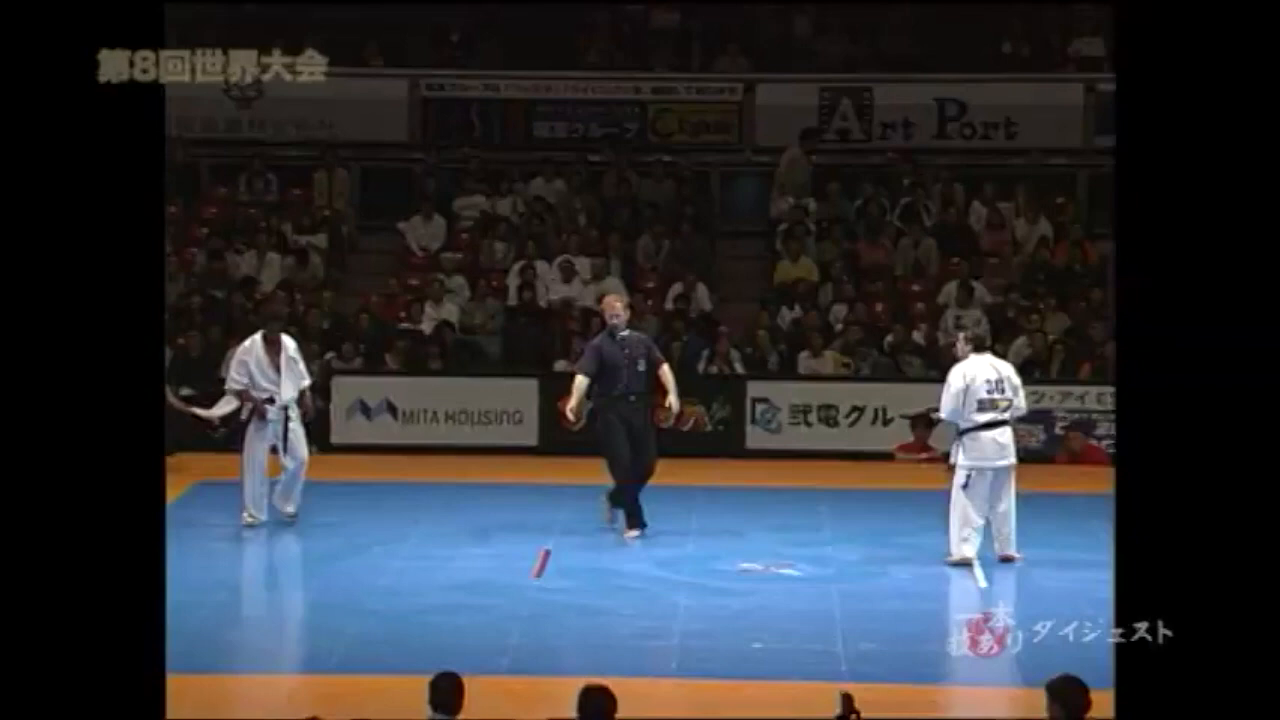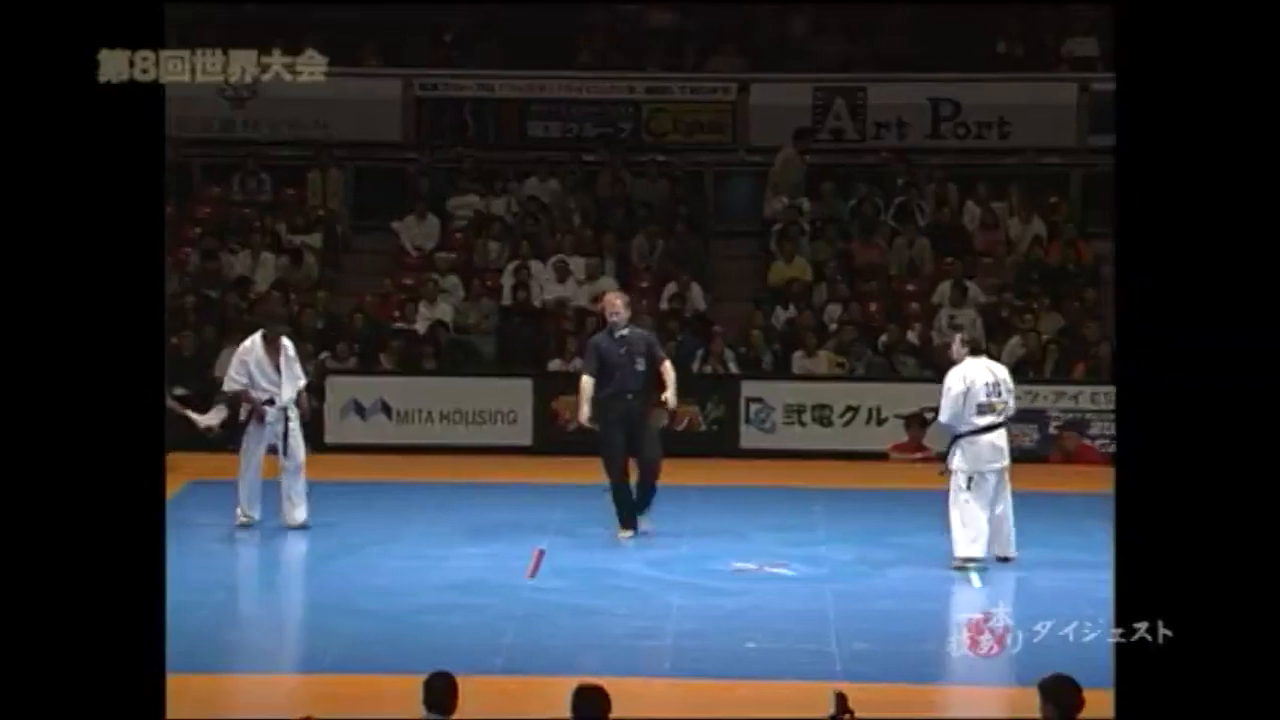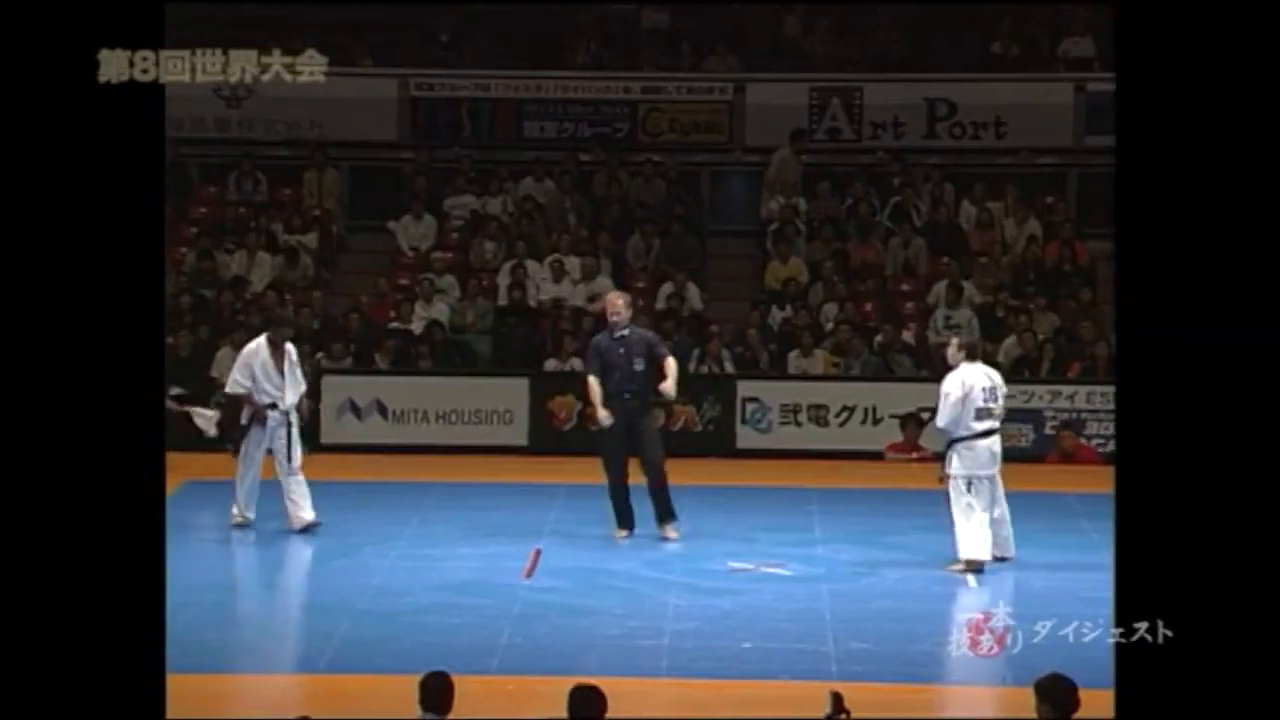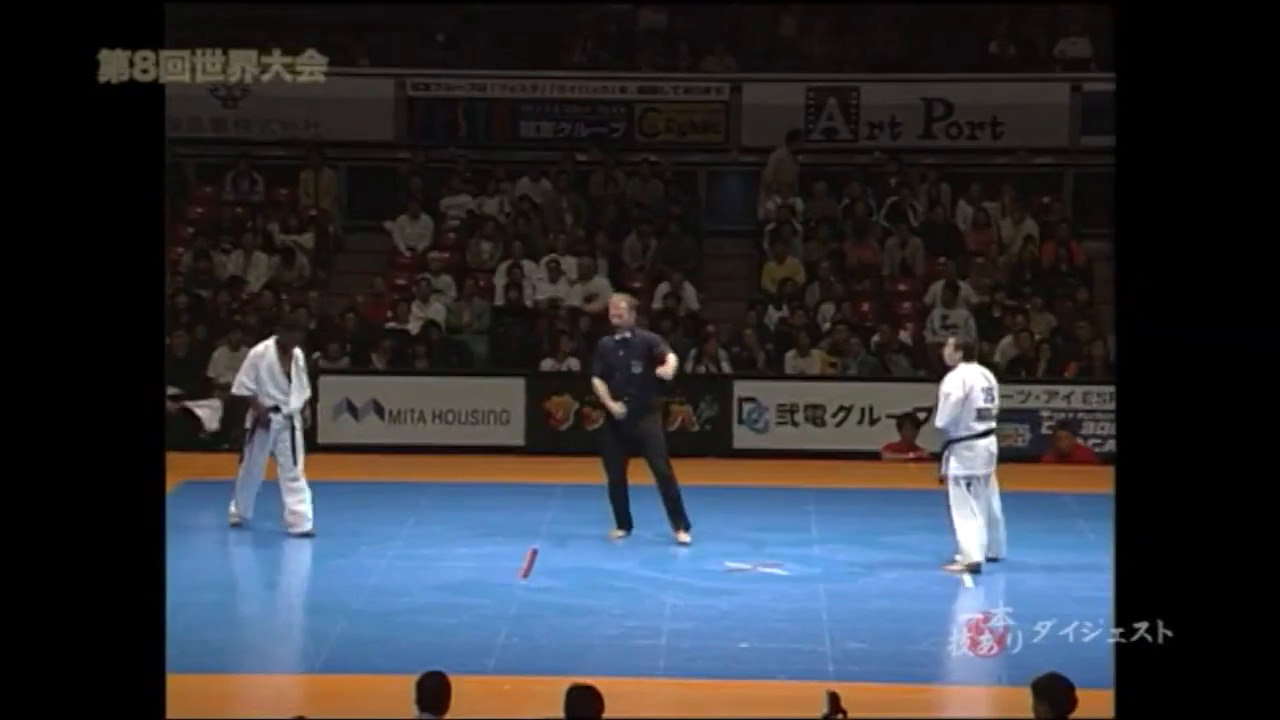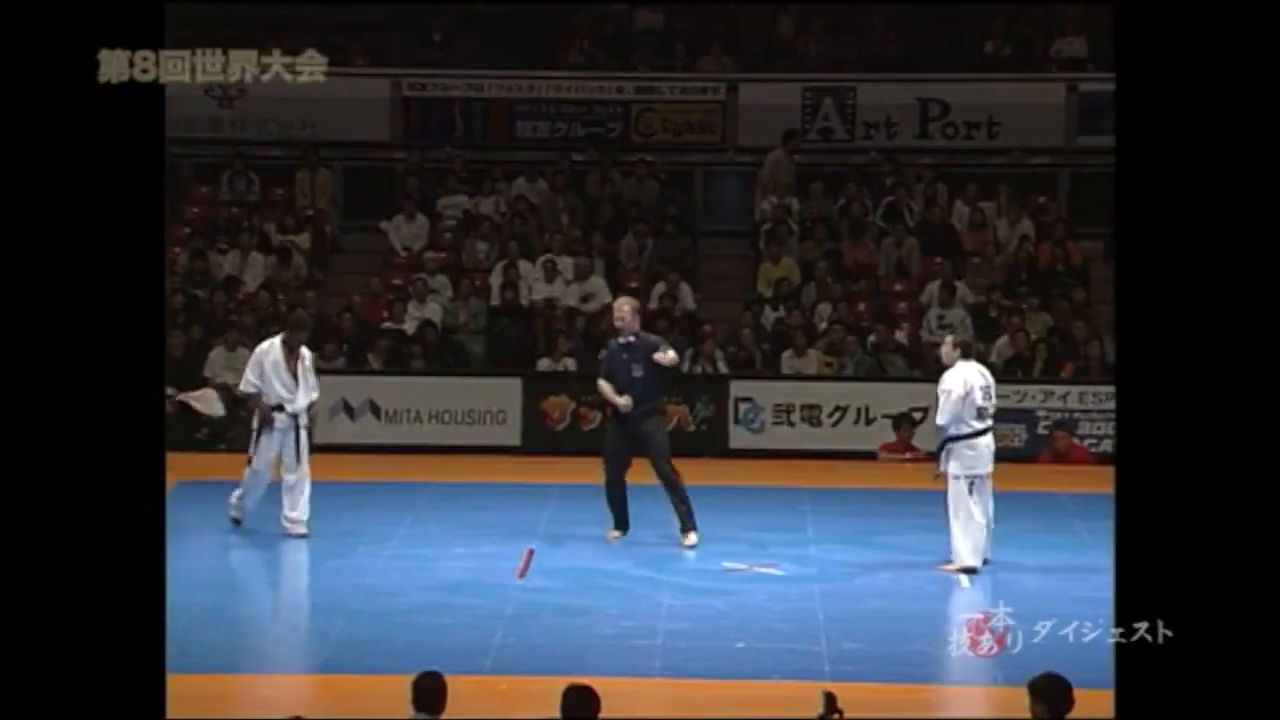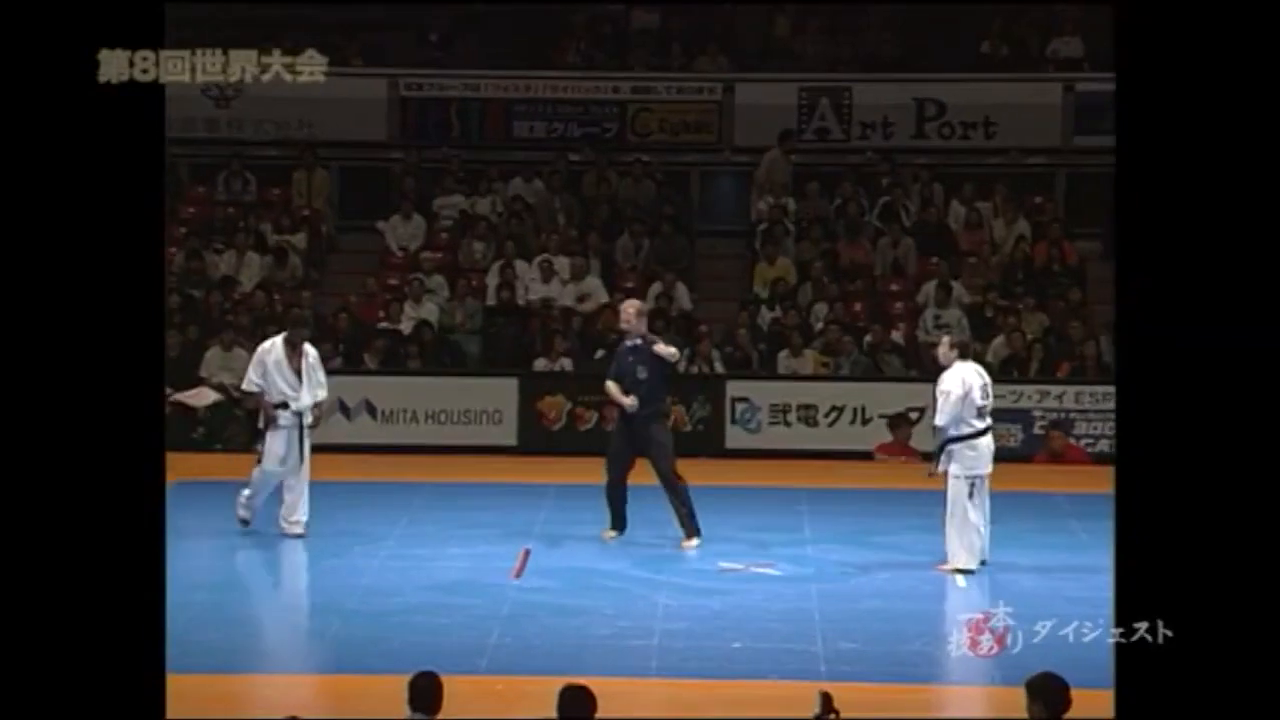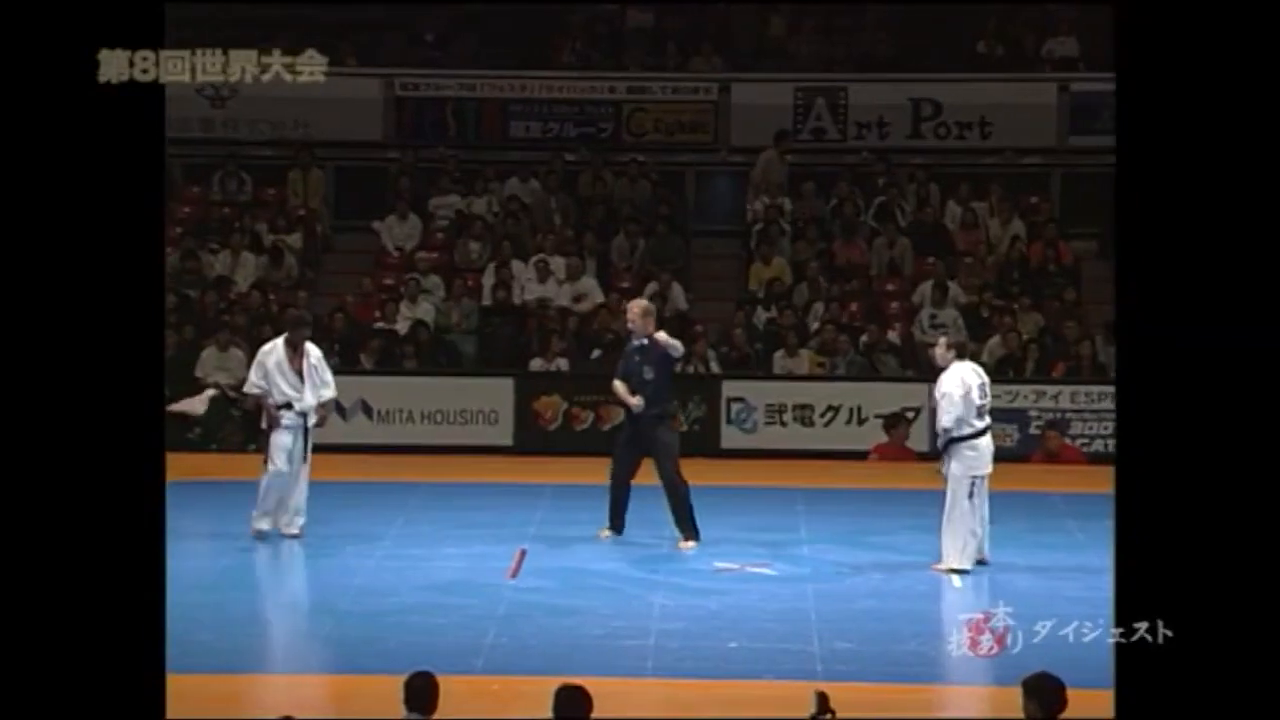
dt=0.1s
person 1, frame 1
left shoulder: (642, 341)
right shoulder: (598, 345)
left elbow: (661, 366)
right elbow: (583, 376)
left wrist: (672, 393)
right wrist: (574, 402)
left hip: (640, 410)
right hip: (612, 412)
left knee: (646, 464)
right knee: (622, 468)
left ankle: (616, 500)
right ankle: (635, 521)
person 1, frame 2
left shoulder: (644, 337)
right shoulder: (597, 342)
left elbow: (664, 363)
right elbow: (588, 376)
left wrist: (671, 389)
right wrist: (585, 406)
left hip: (639, 409)
right hip: (611, 411)
left knee: (651, 464)
right knee: (616, 469)
left ankle: (638, 508)
right ankle: (627, 522)
person 1, frame 3
left shoulder: (645, 338)
right shoulder: (599, 342)
left elbow: (668, 359)
right elbow: (593, 378)
left wrist: (670, 380)
right wrist: (599, 408)
left hip: (642, 410)
right hip: (613, 412)
left knee: (655, 466)
right knee: (616, 472)
left ankle: (666, 520)
right ankle: (625, 523)
person 1, frame 4
left shoulder: (648, 340)
right shoulder: (605, 345)
left elbow: (670, 356)
right elbow: (597, 379)
left wrist: (668, 367)
right wrist: (610, 404)
left hip: (645, 413)
right hip: (617, 415)
left knee: (662, 469)
right knee: (615, 473)
left ankle: (680, 526)
right ankle: (623, 524)
person 1, frame 5
left shoulder: (650, 343)
right shoulder: (612, 347)
left elbow: (672, 356)
right elbow: (602, 380)
left wrist: (668, 357)
right wrist: (615, 400)
left hip: (649, 416)
right hip: (620, 418)
left knee: (665, 470)
right knee: (613, 474)
left ankle: (688, 528)
right ankle: (620, 525)
person 1, frame 6
left shoulder: (654, 346)
right shoulder: (622, 350)
left elbow: (674, 355)
right elbow: (610, 382)
left wrist: (668, 352)
right wrist: (622, 400)
left hip: (654, 419)
right hip: (627, 420)
left knee: (668, 474)
right knee: (615, 475)
left ankle: (691, 532)
right ankle: (617, 525)
person 1, frame 7
left shoulder: (661, 347)
right shoulder: (630, 349)
left elbow: (678, 351)
right elbow: (618, 381)
left wrist: (667, 341)
right wrist: (629, 399)
left hip: (661, 420)
right hip: (634, 419)
left knee: (671, 476)
right knee: (619, 473)
left ankle: (689, 533)
right ankle: (615, 526)
person 2, frame 1
left shoulder: (961, 370)
right shoulder: (1007, 368)
left elbow: (948, 411)
right elbow: (1020, 406)
left hip: (975, 441)
right hip: (1003, 437)
left knee: (966, 498)
right knee: (1002, 499)
left ankle: (964, 551)
right ankle: (1007, 550)
person 2, frame 2
left shoulder: (959, 373)
right shoulder: (1001, 370)
left elbow: (948, 415)
right elbow: (1010, 407)
left wrist: (962, 423)
left hip: (971, 444)
right hip: (998, 439)
left knee: (967, 501)
right knee: (1000, 501)
left ankle: (970, 553)
right ankle: (1004, 549)
person 2, frame 3
left shoulder: (956, 378)
right shoulder: (993, 374)
left elbow: (945, 421)
right elbow: (999, 411)
left wrist: (953, 432)
left hip: (967, 448)
right hip: (991, 443)
left knee: (967, 506)
right knee: (994, 503)
left ankle: (974, 556)
right ankle: (1001, 549)
person 2, frame 4
left shoulder: (955, 378)
right shoulder: (987, 375)
left elbow: (944, 420)
right elbow: (992, 411)
left wrist: (949, 434)
left hip: (965, 449)
right hip: (987, 443)
left knee: (966, 507)
right knee: (988, 503)
left ankle: (972, 557)
right ankle: (993, 549)
person 2, frame 5
left shoulder: (955, 376)
right shoulder: (982, 372)
left elbow: (946, 418)
left wrist: (942, 436)
left hip: (964, 447)
right hip: (982, 442)
left knee: (965, 506)
right knee: (980, 504)
left ankle: (967, 559)
right ankle: (978, 552)
person 2, frame 6
left shoulder: (953, 377)
right shoulder: (979, 371)
left elbow: (944, 419)
left wrist: (941, 437)
left hip: (964, 448)
right hip: (981, 442)
left knee: (964, 507)
right knee: (977, 505)
left ankle: (963, 560)
right ankle: (977, 553)
person 2, frame 7
left shoulder: (951, 377)
right shoulder: (976, 370)
left elbow: (948, 420)
left wrist: (942, 440)
left hip: (965, 448)
right hip: (979, 442)
left knee: (961, 507)
right knee: (974, 504)
left ankle: (957, 560)
right ankle: (977, 551)
person 3, frame 1
left shoulder: (290, 344)
right shoulder: (248, 348)
left elbow: (301, 376)
right elbow: (236, 383)
left wrist: (306, 399)
right wrist: (255, 403)
left hip: (288, 411)
right hip: (262, 412)
left knee: (298, 458)
right knee: (255, 464)
left ankle: (285, 503)
right ankle: (253, 513)
person 3, frame 2
left shoulder: (288, 346)
right shoulder: (248, 348)
left elbow: (296, 378)
right elbow: (235, 384)
left wrist: (302, 400)
right wrist: (254, 405)
left hip: (287, 412)
right hip: (260, 414)
left knee: (295, 461)
right knee: (251, 465)
left ankle: (296, 514)
right ankle: (247, 514)
person 3, frame 3
left shoulder: (290, 350)
right shoulder: (252, 351)
left elbow: (297, 381)
right elbow: (238, 386)
left wrist: (302, 404)
right wrist: (256, 407)
left hip: (286, 417)
right hip: (261, 417)
left knee: (292, 466)
right knee: (248, 466)
left ankle: (302, 518)
right ankle: (243, 514)
person 3, frame 4
left shoulder: (298, 355)
right shoulder: (259, 353)
right elbow: (244, 388)
left wrist: (304, 410)
right wrist: (260, 411)
left hip: (290, 421)
right hip: (265, 420)
left knee: (294, 472)
right knee: (251, 470)
left ankle: (299, 523)
right ankle: (239, 513)
person 3, frame 5
left shoulder: (306, 355)
right shoulder: (265, 351)
left elbow: (311, 388)
right elbow: (251, 385)
left wrist: (310, 411)
right wrist: (263, 410)
left hip: (296, 420)
right hip: (272, 419)
left knee: (297, 472)
right knee: (259, 468)
left ankle: (295, 523)
right ankle: (238, 505)
person 3, frame 6
left shoulder: (311, 353)
right shoulder: (267, 350)
left elbow: (318, 386)
right elbow: (253, 384)
left wrist: (317, 409)
right wrist: (266, 409)
left hip: (301, 419)
right hip: (277, 417)
left knee: (298, 472)
right knee: (270, 469)
left ankle: (293, 523)
right ankle: (246, 503)
person 3, frame 7
left shoulder: (314, 353)
right shoulder: (269, 351)
left elbow: (325, 384)
right elbow: (256, 385)
left wrist: (323, 409)
right wrist: (268, 409)
left hip: (304, 420)
right hip: (280, 419)
left knee: (299, 474)
right knee: (277, 470)
left ankle: (291, 524)
right ankle: (262, 519)
